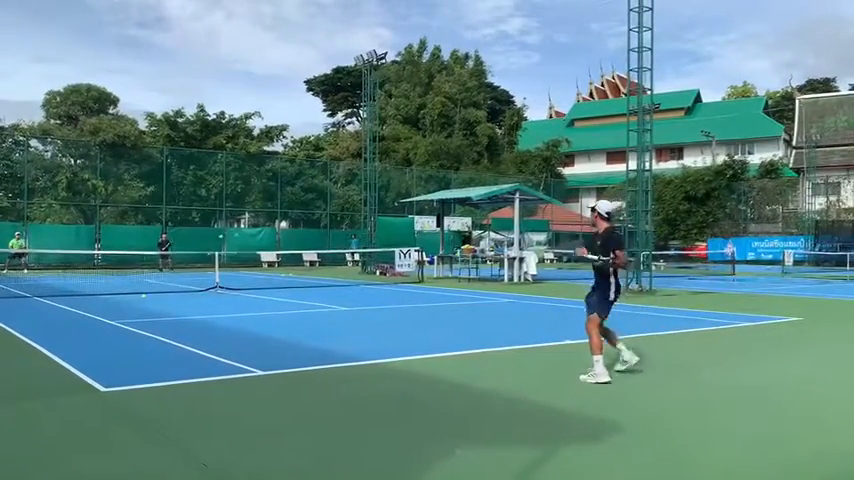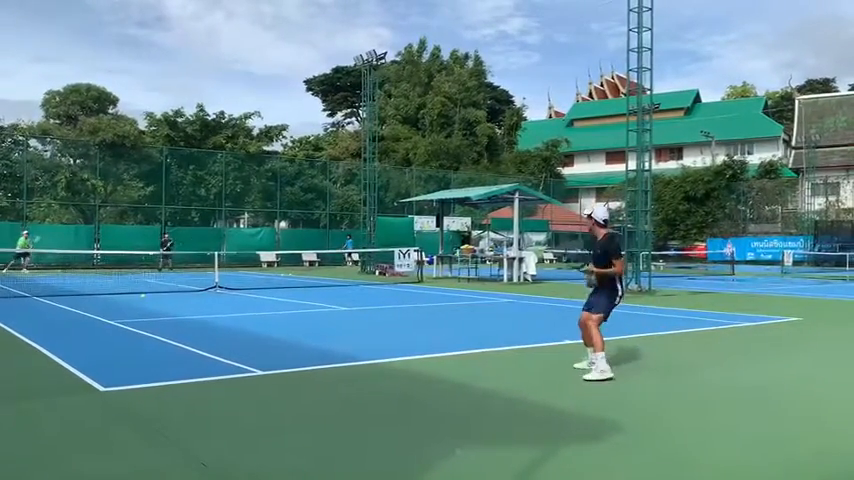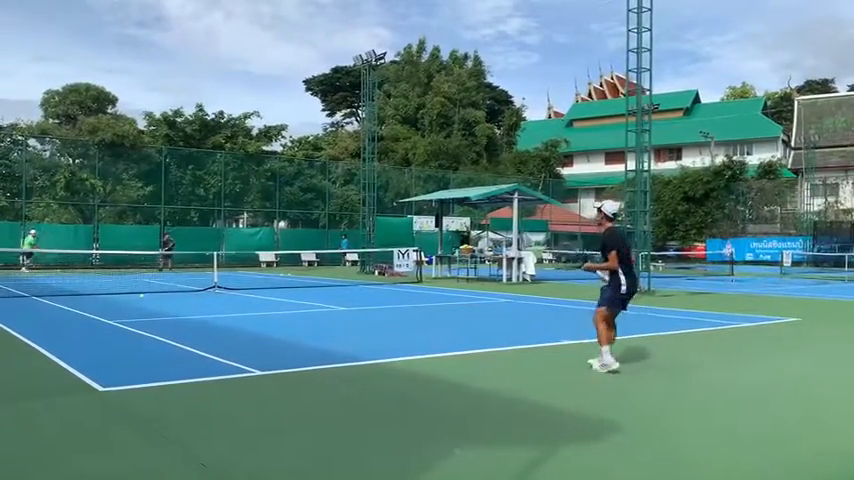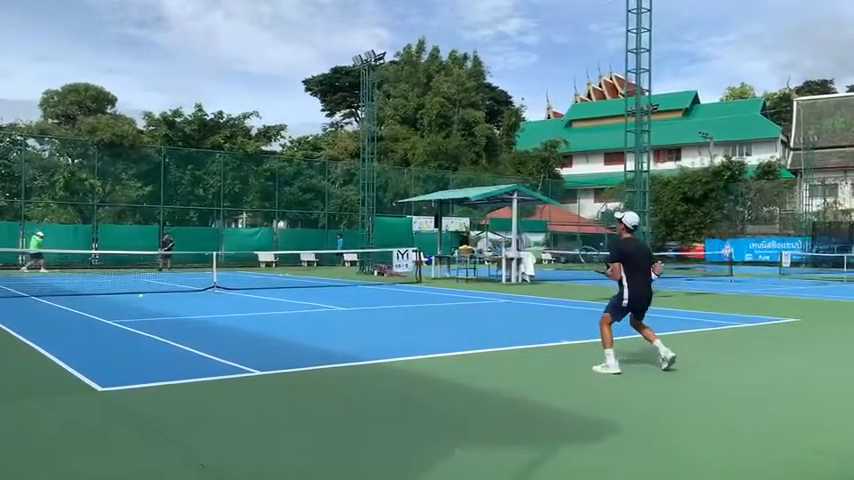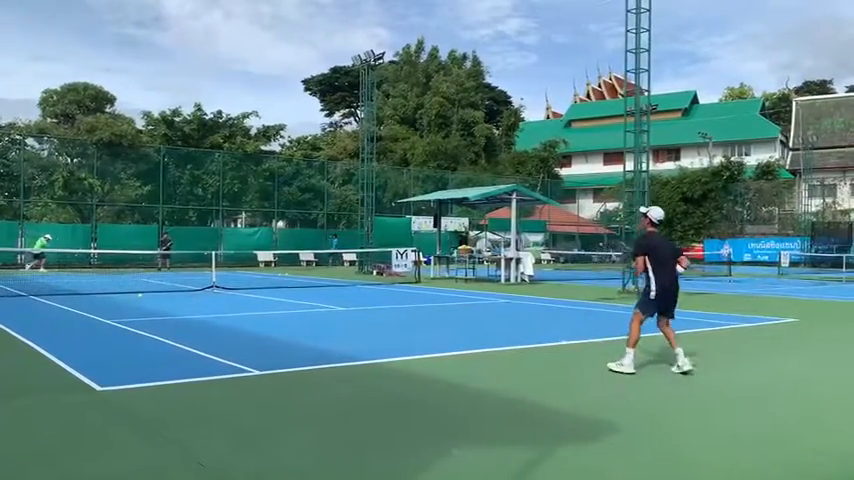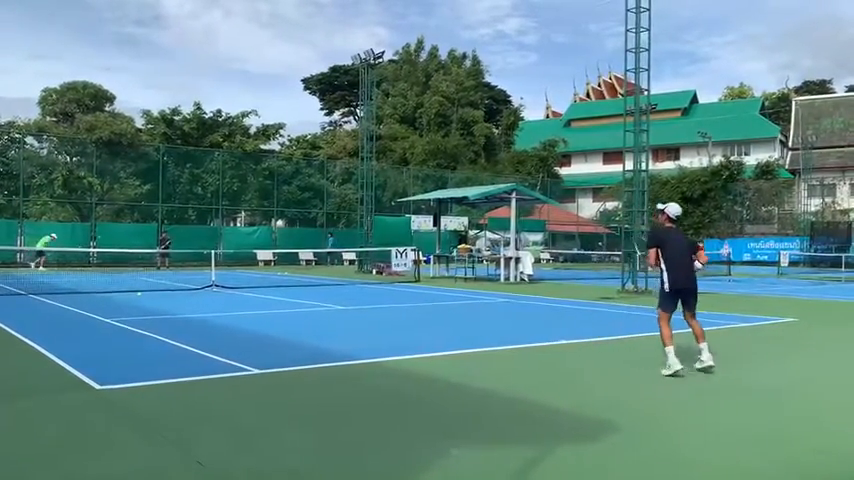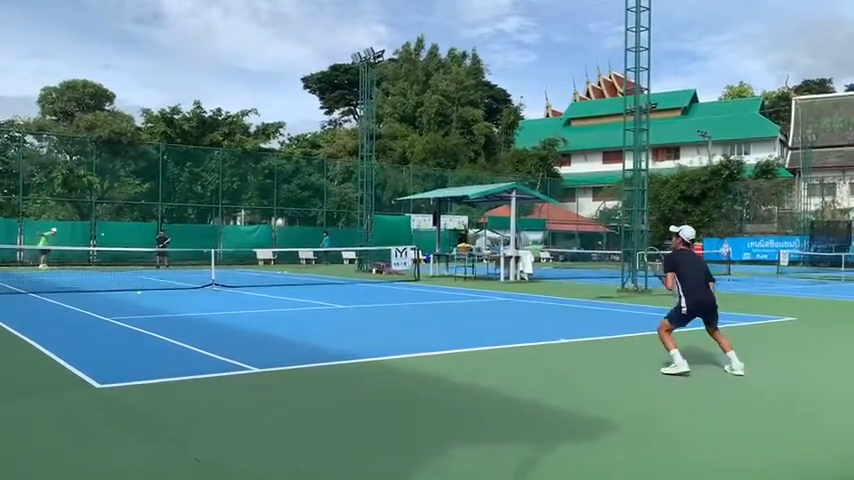
dt=0.2s
person 1, frame 1
left shoulder: (613, 236)
right shoulder: (596, 236)
left elbow: (623, 261)
right elbow: (586, 253)
left wrist: (609, 263)
right wrist: (584, 253)
left hip: (608, 288)
right hip: (600, 287)
left knee: (592, 325)
right knee: (597, 326)
left ankle: (600, 372)
right ankle: (626, 355)
person 1, frame 2
left shoulder: (610, 242)
right shoulder: (598, 242)
left elbow: (620, 270)
left wrist: (596, 272)
right wrist: (594, 273)
left hip: (611, 292)
right hip: (601, 290)
left knee: (591, 322)
right knee: (583, 322)
left ankle: (603, 368)
right ankle: (592, 360)
person 1, frame 3
left shoulder: (607, 236)
right shoulder: (618, 234)
left elbow: (613, 265)
right elbow: (625, 260)
left wrist: (592, 266)
right wrist: (606, 272)
left hip: (621, 284)
right hip: (627, 284)
left knee: (600, 318)
right knee: (608, 318)
left ankle: (607, 360)
right ankle: (606, 357)
person 1, frame 4
left shoulder: (618, 246)
right shoulder: (643, 246)
left elbow: (615, 276)
right elbow: (657, 270)
left wrist: (609, 272)
left hip: (628, 293)
right hip: (646, 294)
left knee: (605, 322)
right knee: (636, 323)
left ankle: (610, 363)
right ankle: (665, 352)
person 1, frame 5
left shoulder: (642, 240)
right shoulder: (668, 241)
left elbow: (640, 269)
right elbow: (684, 264)
left wrist: (645, 267)
left hip: (655, 288)
right hip: (672, 288)
left knee: (636, 321)
right knee: (664, 324)
left ankle: (627, 362)
right ankle: (682, 361)
person 1, frame 6
left shoulder: (656, 233)
right shoulder: (685, 237)
left elbow: (652, 261)
right elbow: (703, 259)
left hip: (670, 283)
right hip: (690, 282)
left knee: (664, 321)
right knee: (691, 318)
left ankle: (673, 362)
right ankle: (705, 356)
person 1, frame 7
left shoulder: (671, 258)
right shoulder: (699, 259)
left elbow: (670, 286)
left wrist: (666, 281)
left hip: (689, 303)
right hip: (709, 301)
left knee: (663, 330)
right knee: (714, 331)
left ankle: (679, 364)
right ankle: (736, 364)
